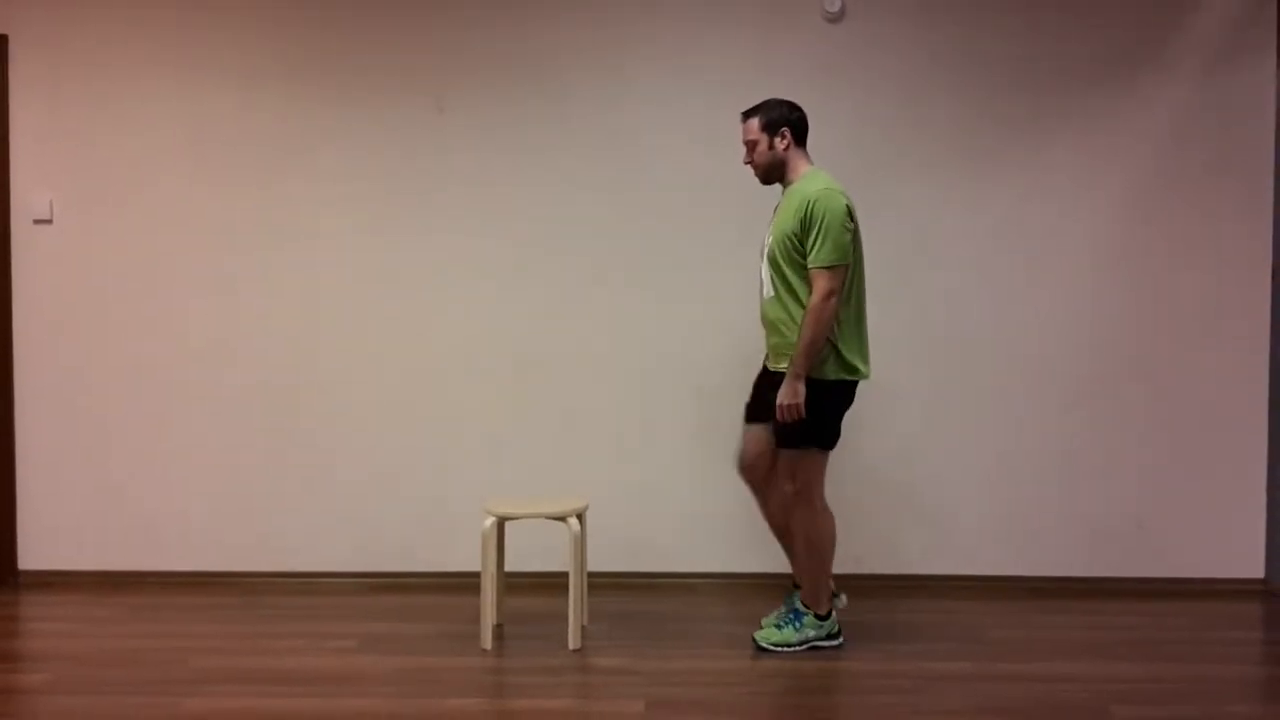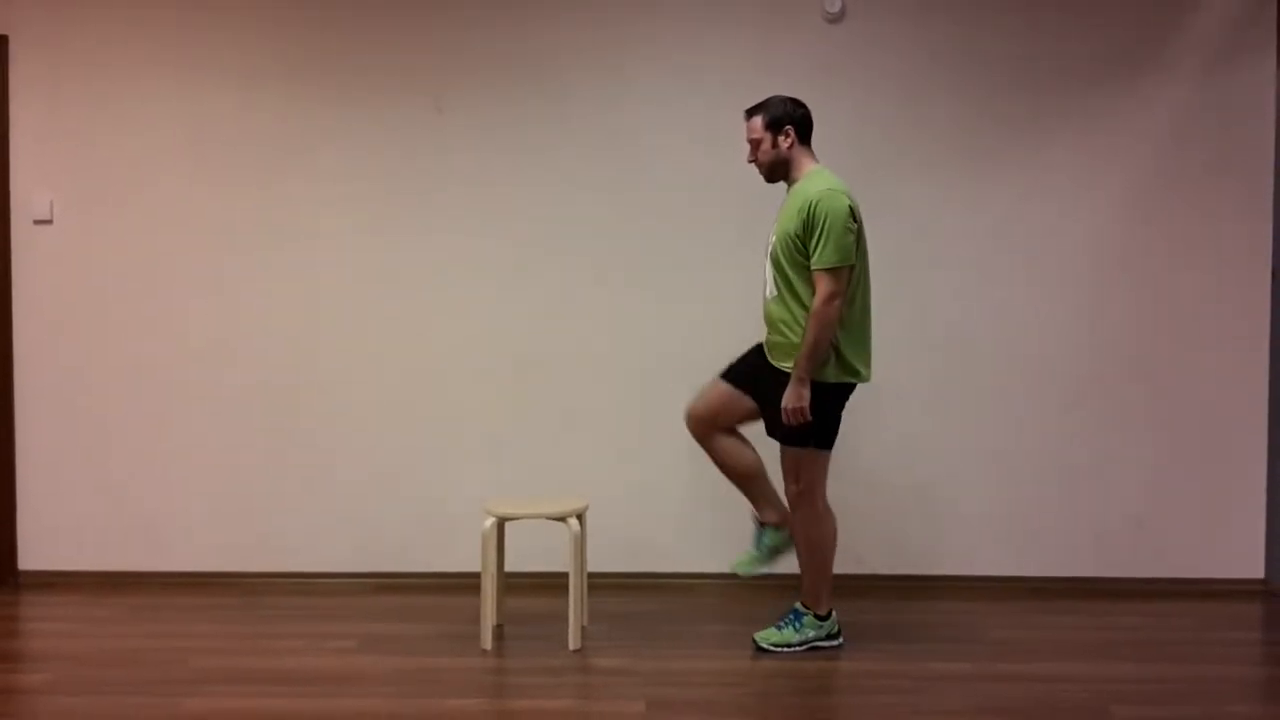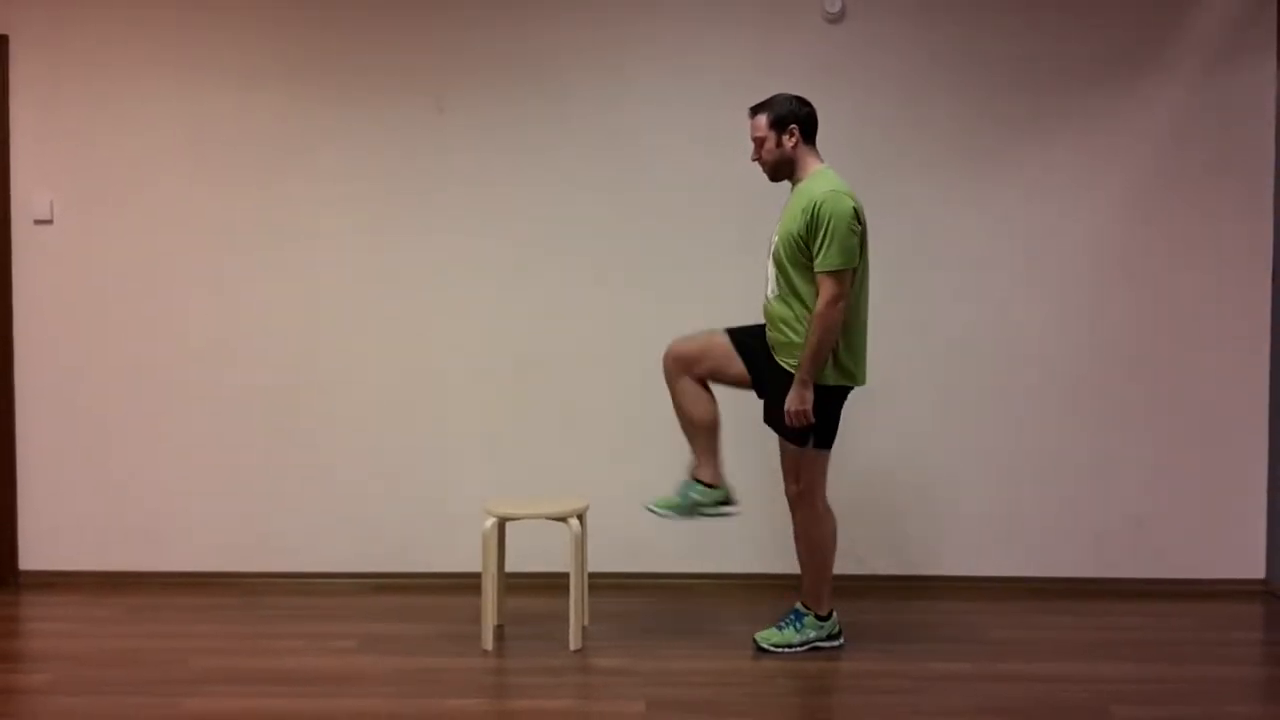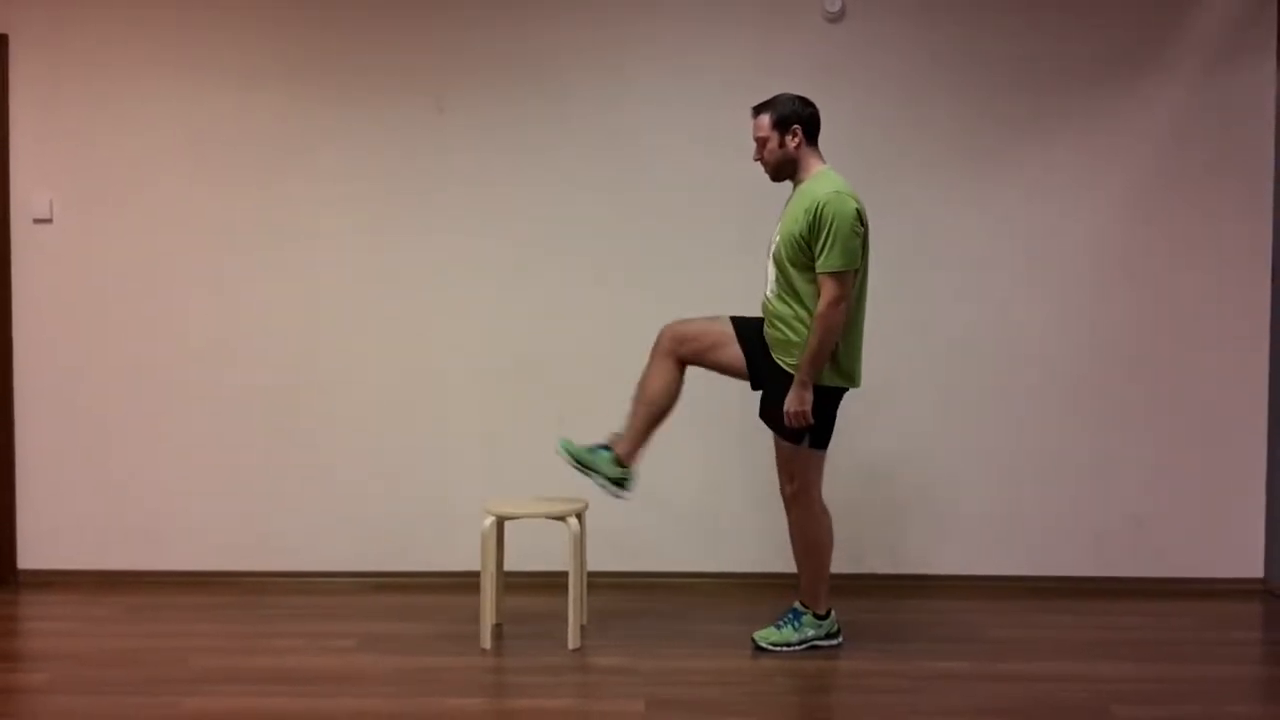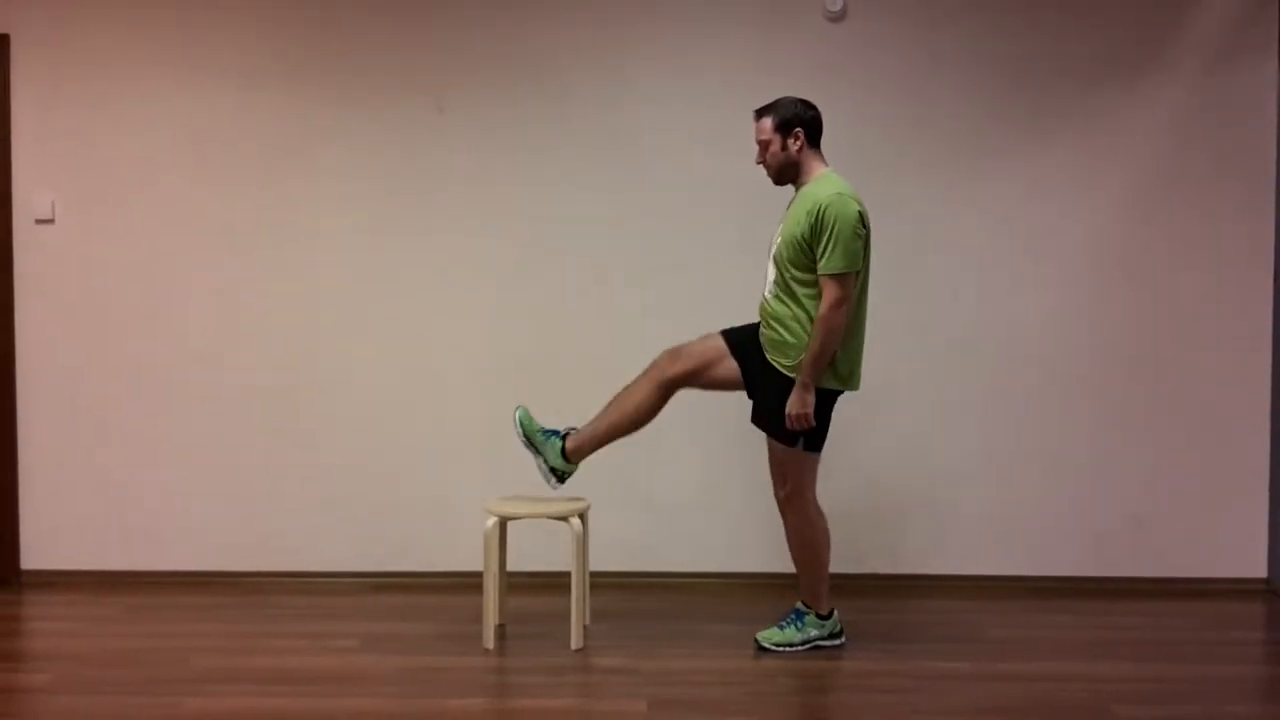
dt=0.2s
person 1, frame 1
left shoulder: (822, 200)
right shoulder: (790, 199)
left elbow: (826, 298)
left wrist: (796, 379)
right wrist: (776, 372)
left hip: (815, 373)
right hip: (786, 363)
left knee: (800, 489)
right knee: (755, 467)
left ankle: (818, 616)
right ankle: (814, 586)
person 1, frame 2
left shoulder: (827, 200)
right shoulder: (798, 194)
left elbow: (831, 299)
left wrist: (801, 381)
left hip: (814, 368)
right hip: (781, 354)
left knee: (804, 489)
right knee: (702, 416)
left ankle: (818, 618)
right ankle: (774, 521)
person 1, frame 3
left shoulder: (831, 200)
right shoulder: (803, 192)
left elbow: (834, 299)
left wrist: (803, 382)
left hip: (810, 360)
right hip: (779, 344)
left knee: (802, 489)
right knee: (682, 356)
left ankle: (817, 617)
right ankle: (709, 484)
person 1, frame 4
left shoulder: (833, 202)
right shoulder: (803, 193)
left elbow: (835, 301)
left wrist: (803, 383)
left hip: (807, 360)
right hip: (775, 340)
left knee: (798, 489)
right knee: (676, 339)
left ankle: (818, 617)
right ankle: (619, 459)
person 1, frame 5
left shoulder: (835, 204)
right shoulder: (805, 196)
left elbow: (836, 304)
left wrist: (805, 387)
left hip: (802, 367)
right hip: (769, 345)
left knee: (793, 491)
right knee: (672, 365)
left ankle: (820, 617)
right ankle: (566, 451)
